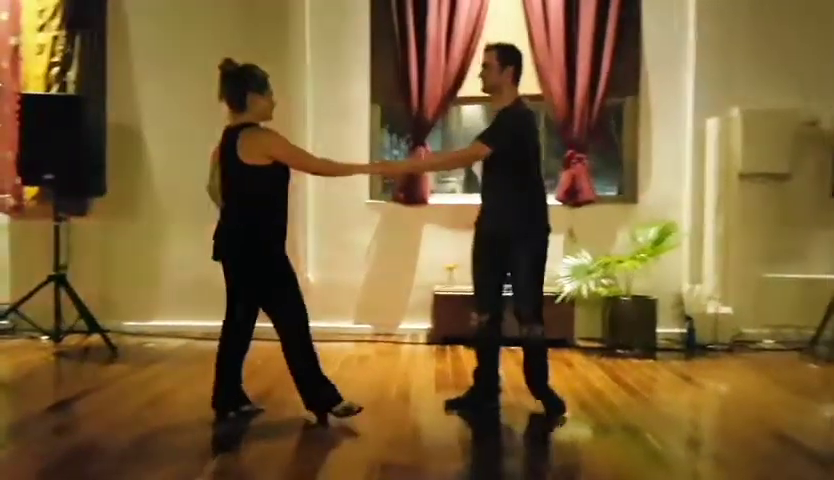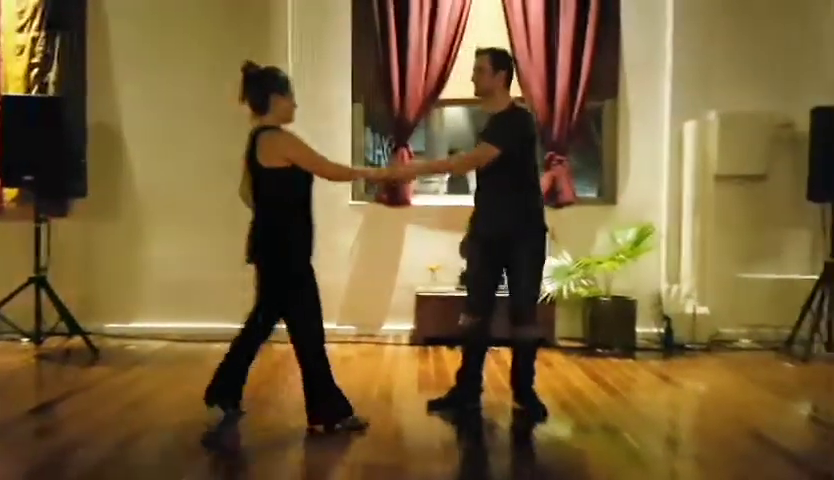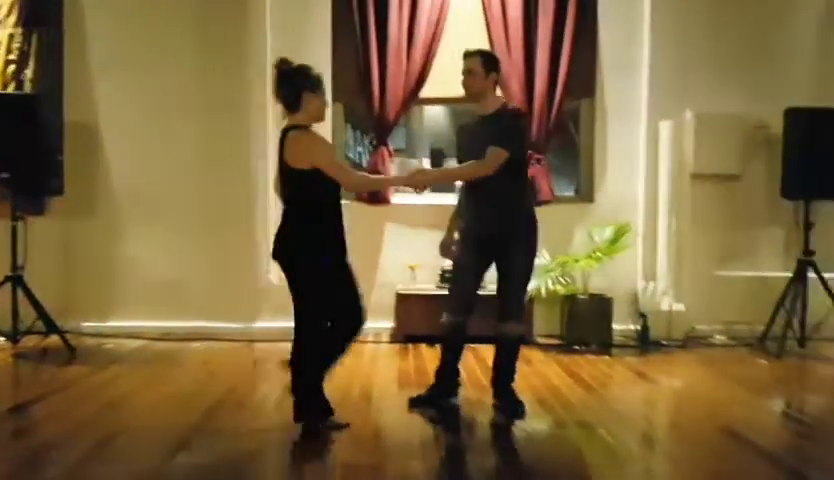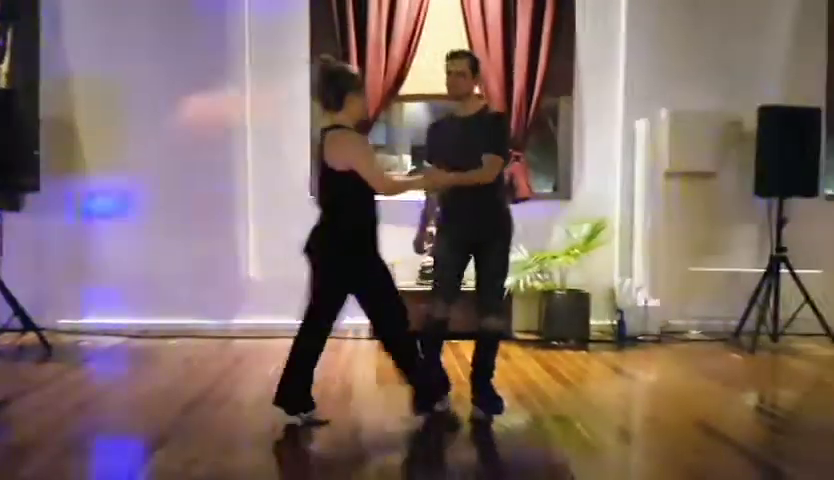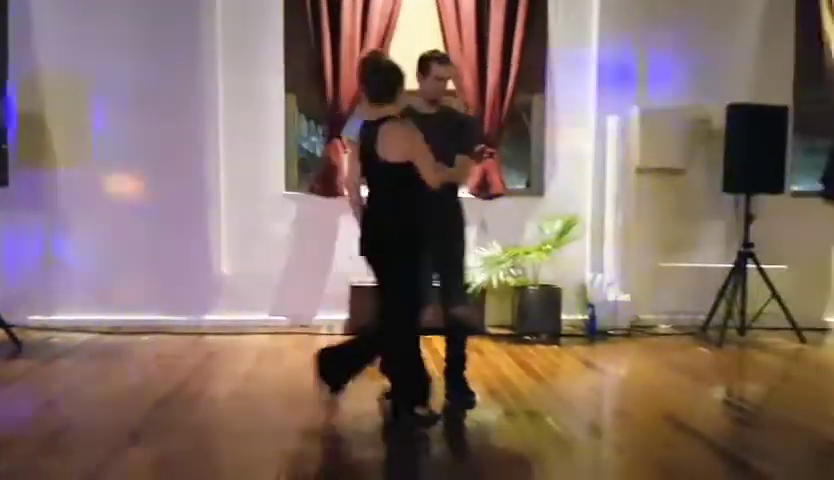
dt=0.2s
person 1, frame 1
left shoulder: (229, 138)
right shoulder: (261, 138)
left elbow: (216, 188)
right elbow: (317, 167)
right wrist: (367, 167)
left hip: (237, 241)
right hip: (258, 245)
left knee: (239, 319)
right knee: (292, 319)
left ankle: (229, 401)
right ankle: (322, 400)
person 1, frame 2
left shoulder: (258, 140)
right shoulder: (279, 140)
left elbow: (247, 191)
right elbow: (332, 171)
right wrist: (380, 172)
left hip: (272, 243)
right hip: (284, 247)
left knee: (263, 320)
right knee: (307, 327)
left ankle: (223, 395)
right ankle: (330, 413)
person 1, frame 3
left shoulder: (290, 138)
right shoulder: (307, 139)
left elbow: (280, 187)
right elbow: (354, 181)
right wrist: (401, 179)
left hip: (308, 245)
right hip: (310, 248)
left knee: (325, 324)
right knee: (334, 323)
person 1, frame 4
left shoulder: (327, 137)
right shoulder: (348, 140)
right elbow: (384, 185)
right wrist: (426, 179)
left hip: (333, 243)
right hip: (349, 248)
left knee: (334, 320)
person 1, frame 5
left shoulder: (362, 132)
right shoulder: (403, 131)
left elbow: (353, 186)
right elbow: (434, 179)
right wrist: (454, 170)
left hip: (377, 236)
right hip: (404, 239)
left knee: (396, 316)
right knee: (401, 319)
person 2, frame 1
left shoulder: (519, 119)
right shoulder: (503, 119)
left elbow: (467, 157)
left wrist: (412, 166)
left hip: (526, 231)
right hip: (493, 229)
left knee: (528, 311)
right knee: (486, 310)
left ankle: (540, 387)
right ankle: (484, 389)
person 2, frame 2
left shoulder: (517, 120)
right shoulder: (492, 123)
left elbow: (476, 160)
left wrist: (421, 167)
right wrist: (470, 230)
left hip: (524, 233)
right hip: (486, 232)
left knee: (525, 315)
right knee: (476, 312)
left ankle: (523, 390)
right ankle: (466, 390)
person 2, frame 3
left shoulder: (512, 120)
right shoulder: (470, 129)
left elbow: (489, 166)
left wrist: (436, 174)
right wrist: (454, 229)
left hip: (516, 231)
right hip: (477, 231)
left knee: (512, 314)
right knee: (456, 309)
left ankle: (503, 389)
right ankle: (443, 388)
person 2, frame 4
left shoulder: (495, 123)
right shoulder: (438, 129)
left elbow: (490, 172)
left wrist: (453, 178)
right wrist: (422, 226)
left hip: (493, 228)
right hip: (452, 228)
left knee: (491, 311)
right knee: (441, 302)
left ankle: (482, 384)
person 2, frame 5
left shoulder: (459, 122)
right shoulder: (399, 121)
left elbow: (464, 169)
left hip: (449, 219)
left knee: (456, 301)
left ankle: (455, 377)
